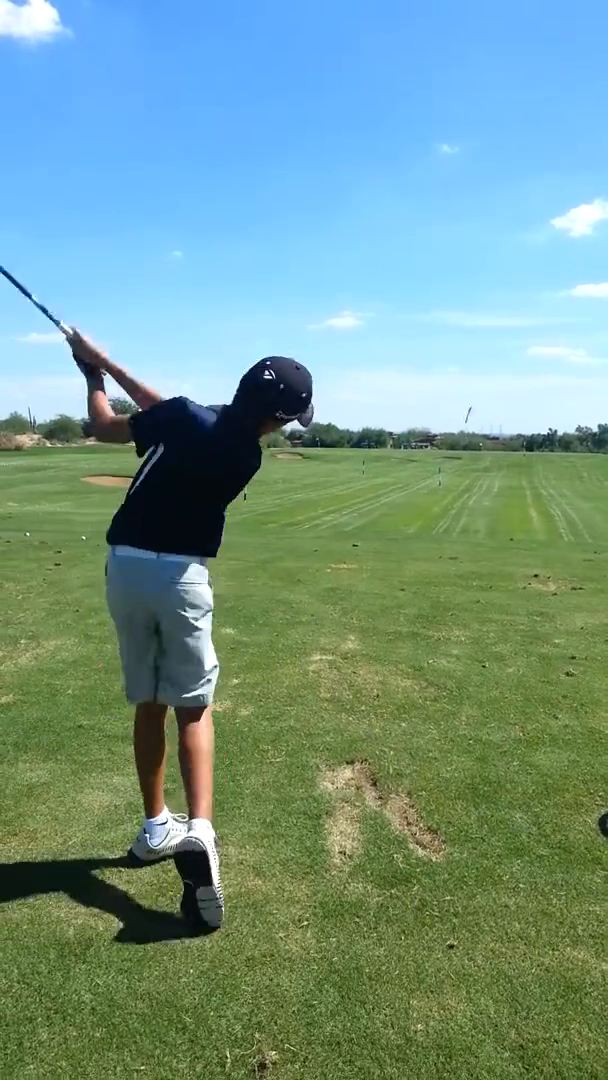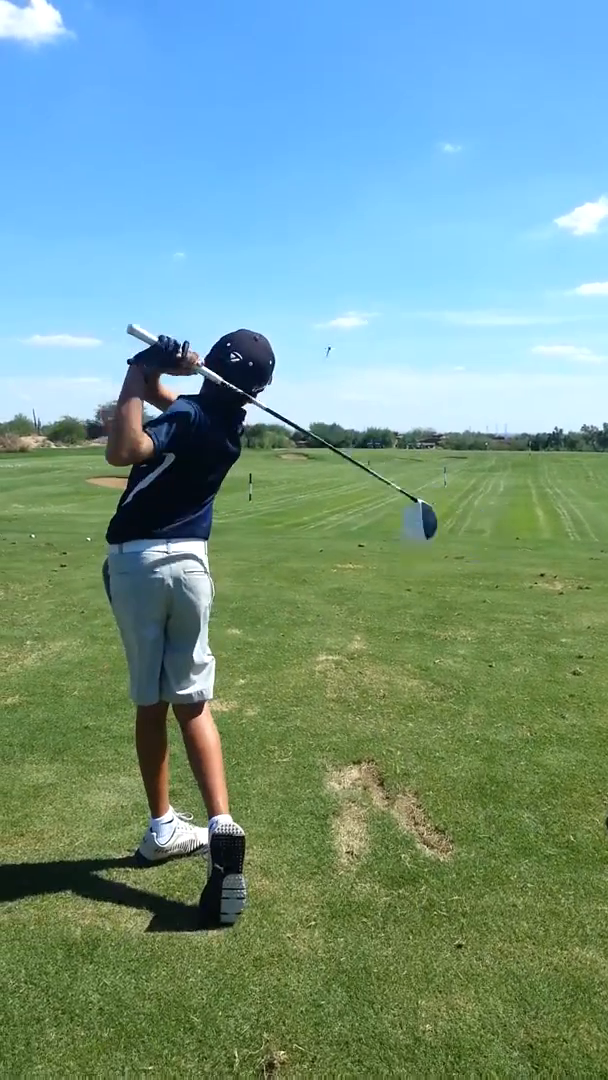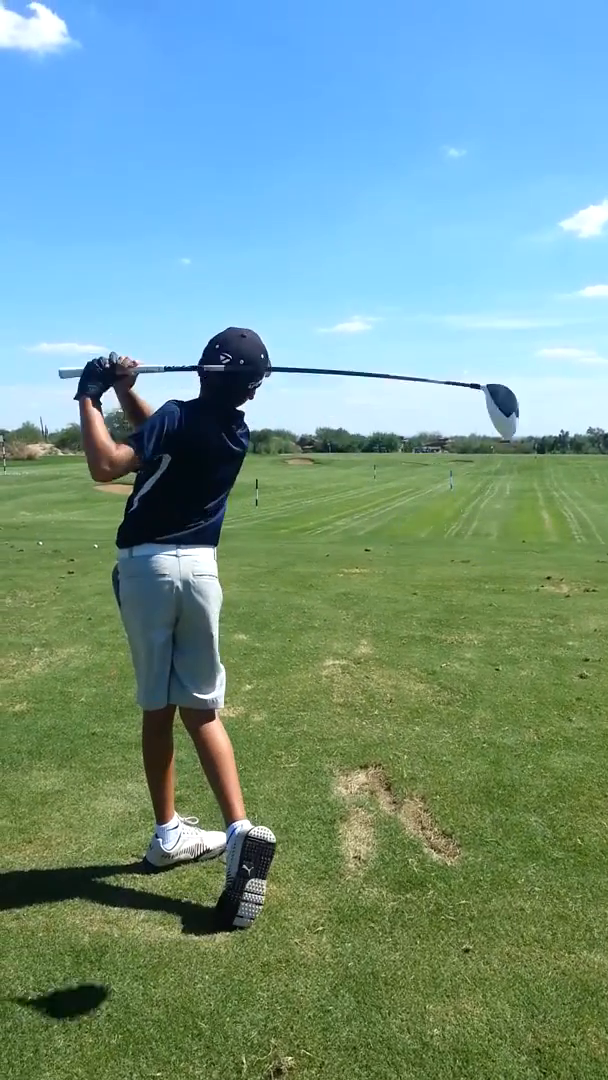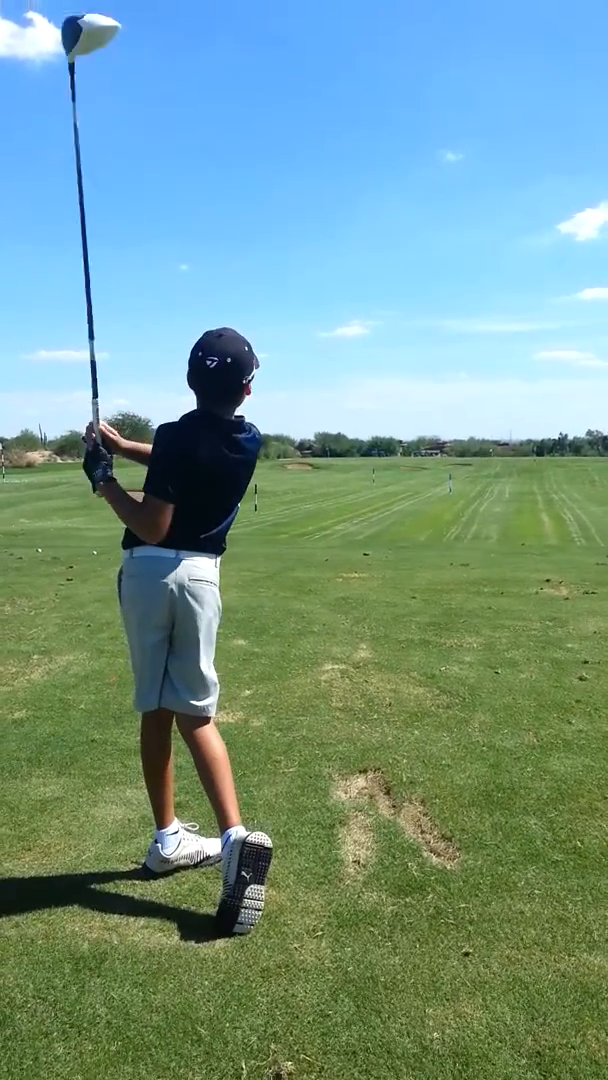
dt=0.4s
person 1, frame 1
left shoulder: (184, 418)
right shoulder: (248, 457)
left elbow: (102, 424)
left wrist: (94, 369)
right wrist: (106, 364)
left hip: (129, 566)
right hip: (184, 577)
left knee: (148, 704)
right knee: (193, 710)
left ankle: (156, 828)
right ankle: (198, 833)
person 1, frame 2
left shoulder: (187, 418)
right shoulder: (228, 426)
left elbow: (121, 451)
right elbow: (159, 397)
left wrist: (142, 369)
right wrist: (155, 370)
left hip: (137, 563)
right hip: (189, 563)
left knee: (150, 701)
right knee: (191, 700)
left ankle: (162, 826)
right ankle: (219, 823)
person 1, frame 3
left shoulder: (178, 416)
right shoulder: (237, 434)
left elbow: (106, 467)
left wrist: (89, 402)
right wrist: (126, 394)
left hip: (146, 568)
right hip: (198, 569)
left knee: (157, 706)
right knee: (200, 707)
left ankle: (168, 833)
right ankle: (240, 831)
person 1, frame 4
left shoulder: (176, 435)
right shoulder: (248, 442)
left elbow: (152, 527)
left wrist: (104, 480)
right wrist: (124, 445)
left hip: (147, 571)
right hip: (198, 576)
left knee: (155, 710)
right knee: (195, 713)
left ankle: (167, 838)
right ankle: (234, 836)
